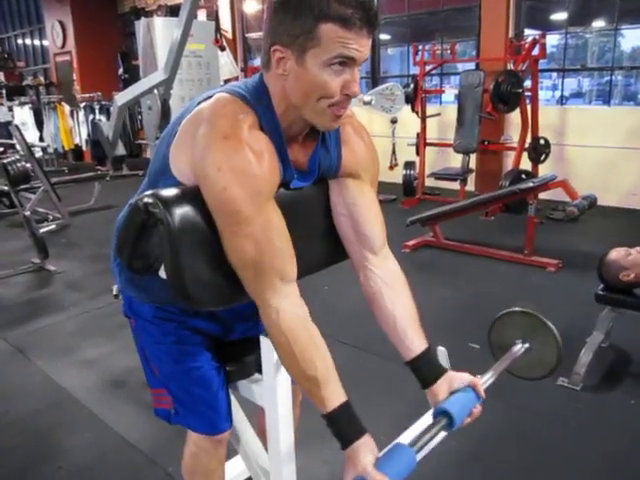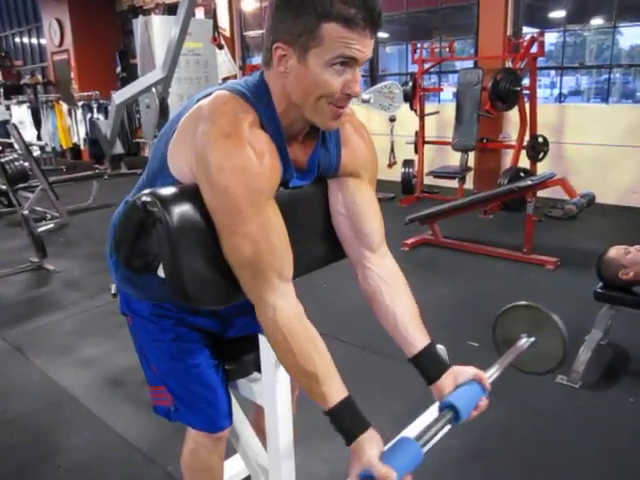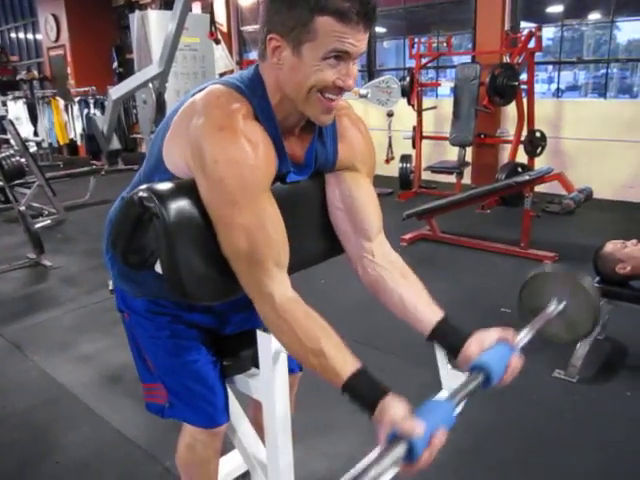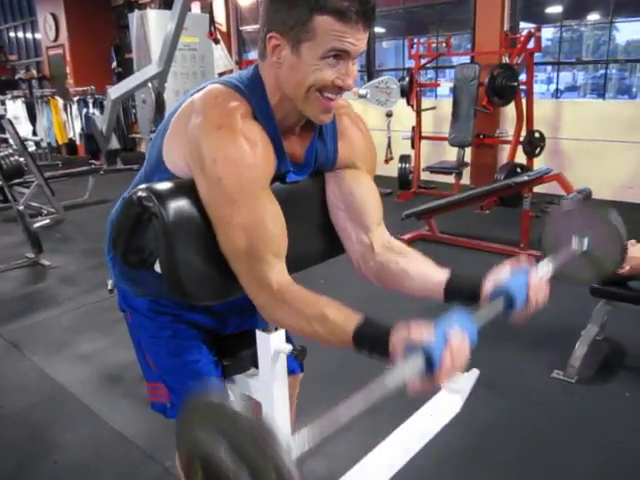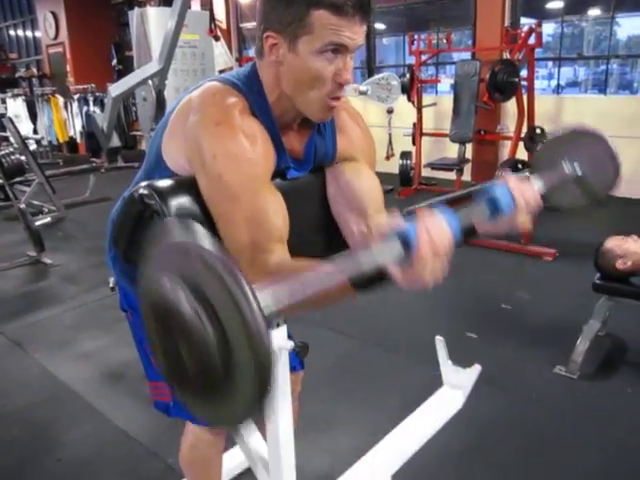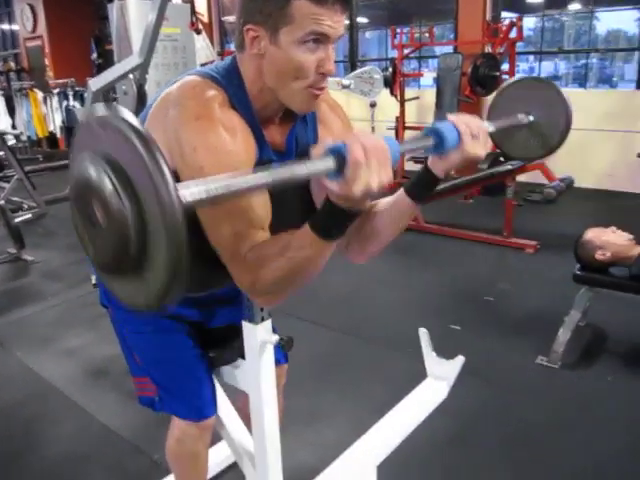
dt=0.2s
person 1, frame 1
left shoulder: (348, 141)
right shoulder: (234, 141)
left elbow: (376, 261)
right elbow: (279, 298)
left wrist: (432, 375)
right wrist: (352, 437)
left hip: (239, 277)
right hip: (164, 285)
left knee: (285, 382)
right knee: (211, 426)
person 1, frame 2
left shoulder: (348, 138)
right shoulder: (234, 139)
left elbow: (373, 259)
right elbow: (274, 299)
left wrist: (437, 371)
right wrist: (355, 432)
left hip: (238, 275)
right hip: (162, 284)
right knee: (210, 423)
person 1, frame 3
left shoulder: (344, 131)
right shoulder: (229, 132)
left elbow: (372, 252)
right elbow: (271, 292)
left wrist: (459, 341)
right wrist: (375, 400)
left hip: (239, 270)
right hip: (158, 280)
right knee: (206, 418)
person 1, frame 4
left shoulder: (343, 130)
right shoulder: (228, 129)
left elbow: (371, 248)
right elbow: (269, 287)
left wrist: (474, 287)
right wrist: (385, 339)
left hip: (236, 271)
right hip: (160, 281)
left knee: (282, 377)
person 1, frame 5
left shoulder: (341, 124)
right shoulder: (226, 125)
left elbow: (369, 239)
right elbow: (271, 277)
right wrist: (384, 266)
left hip: (240, 270)
left knee: (284, 373)
person 1, frame 6
left shoulder: (322, 117)
right shoulder: (204, 117)
left elbow: (357, 244)
right elbow: (261, 283)
left wrist: (431, 175)
right wrist: (341, 208)
left hip: (221, 267)
left knee: (268, 369)
right knee: (195, 412)
